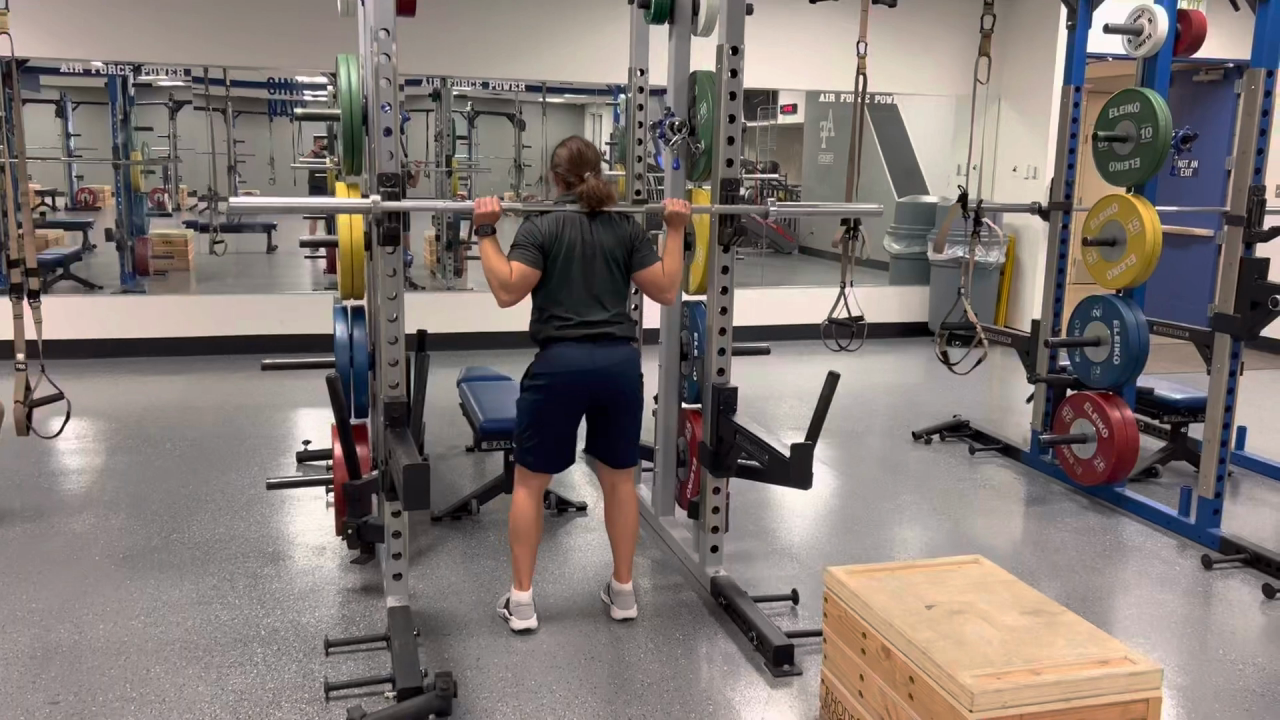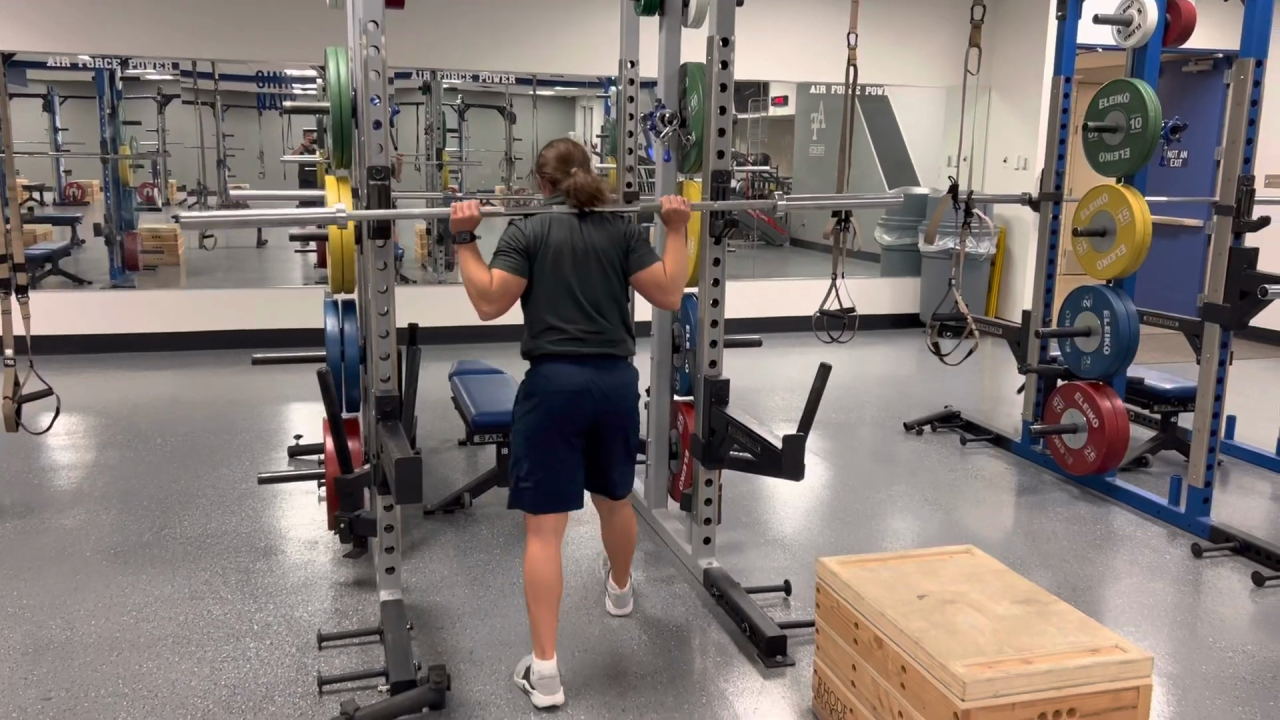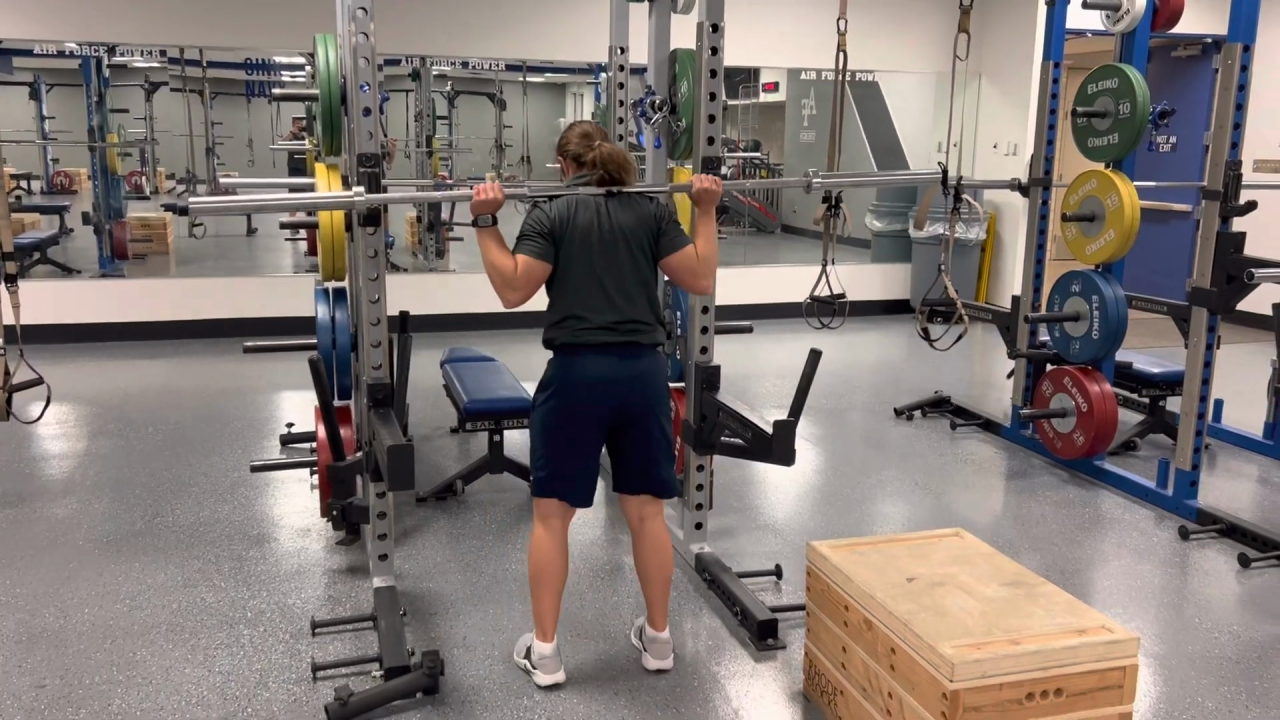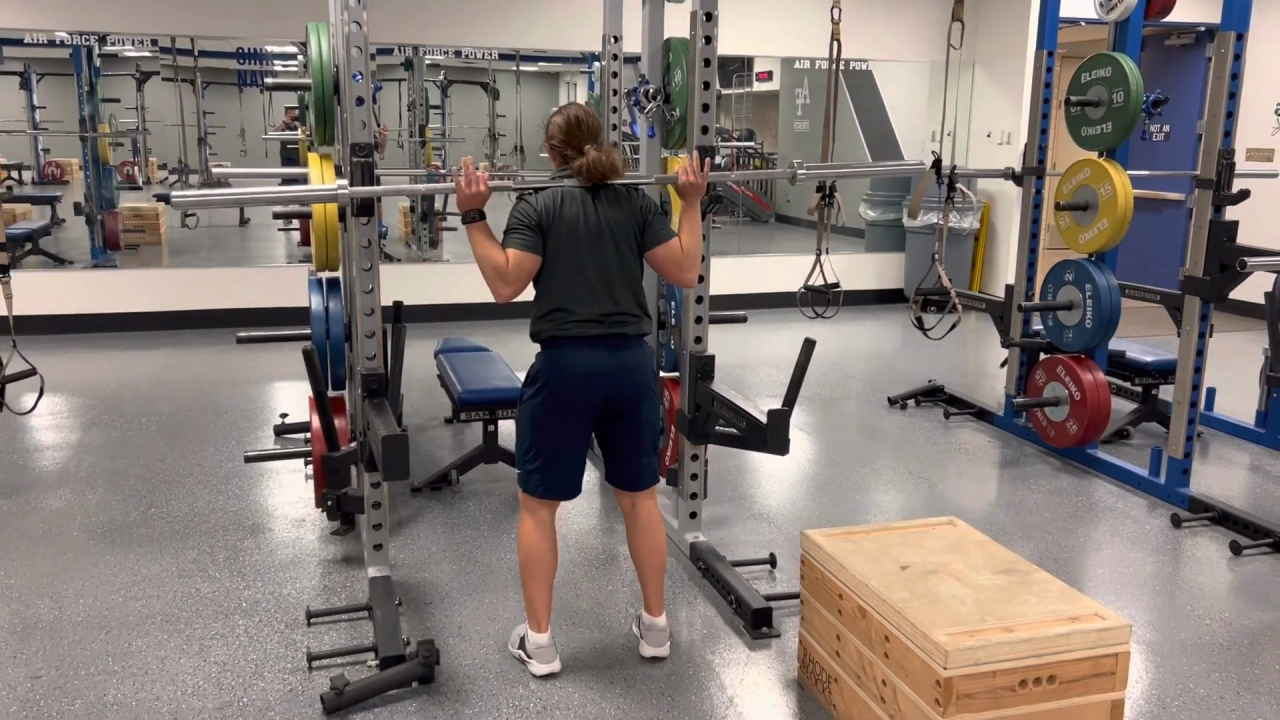
dt=0.7s
person 1, frame 1
left shoulder: (540, 227)
right shoulder: (627, 227)
left elbow: (507, 290)
right elbow: (667, 290)
left wrist: (485, 231)
right wrist: (676, 231)
left hip: (559, 365)
right hip: (620, 363)
left knee: (531, 483)
right knee: (620, 481)
left ankle: (521, 600)
right ankle: (622, 590)
person 1, frame 2
left shoulder: (526, 231)
right shoulder: (622, 229)
left elbow: (489, 302)
right elbow: (668, 295)
left wrist: (464, 239)
right wrist: (677, 230)
left hip: (553, 385)
right hip: (616, 381)
left knee: (544, 526)
right knee: (614, 498)
left ankle: (545, 669)
right ankle: (619, 588)
person 1, frame 3
left shoulder: (551, 213)
right shoulder: (652, 211)
left elbow: (513, 289)
right elbow: (701, 279)
left wrist: (485, 221)
right wrist: (706, 212)
left hip: (576, 375)
right hip: (643, 372)
left knee: (552, 512)
right knee: (646, 510)
left ankle: (545, 650)
right ankle: (658, 637)
person 1, frame 4
left shoulder: (537, 206)
right shoulder: (636, 203)
left elbow: (506, 284)
right elbow: (685, 271)
left wrist: (473, 215)
right wrist: (692, 202)
left hip: (564, 368)
right hip: (631, 364)
left knee: (538, 504)
right knee: (640, 496)
left ankle: (539, 640)
right ankle: (656, 625)
